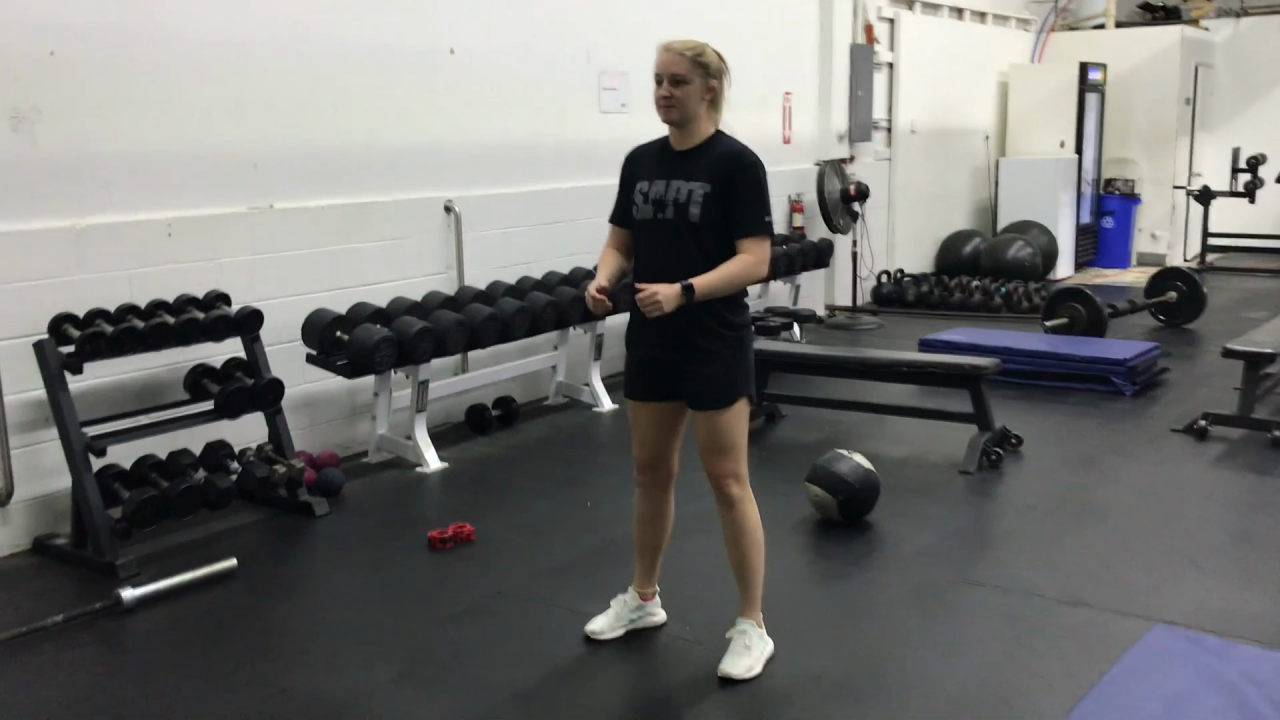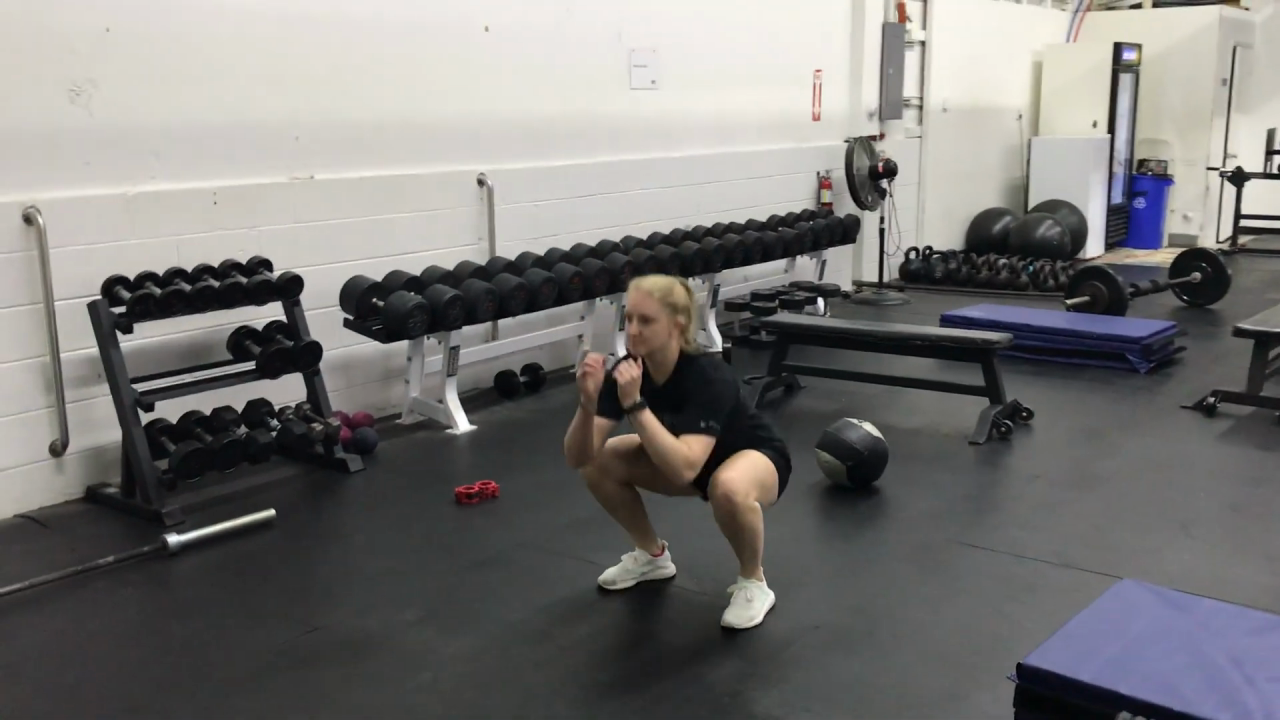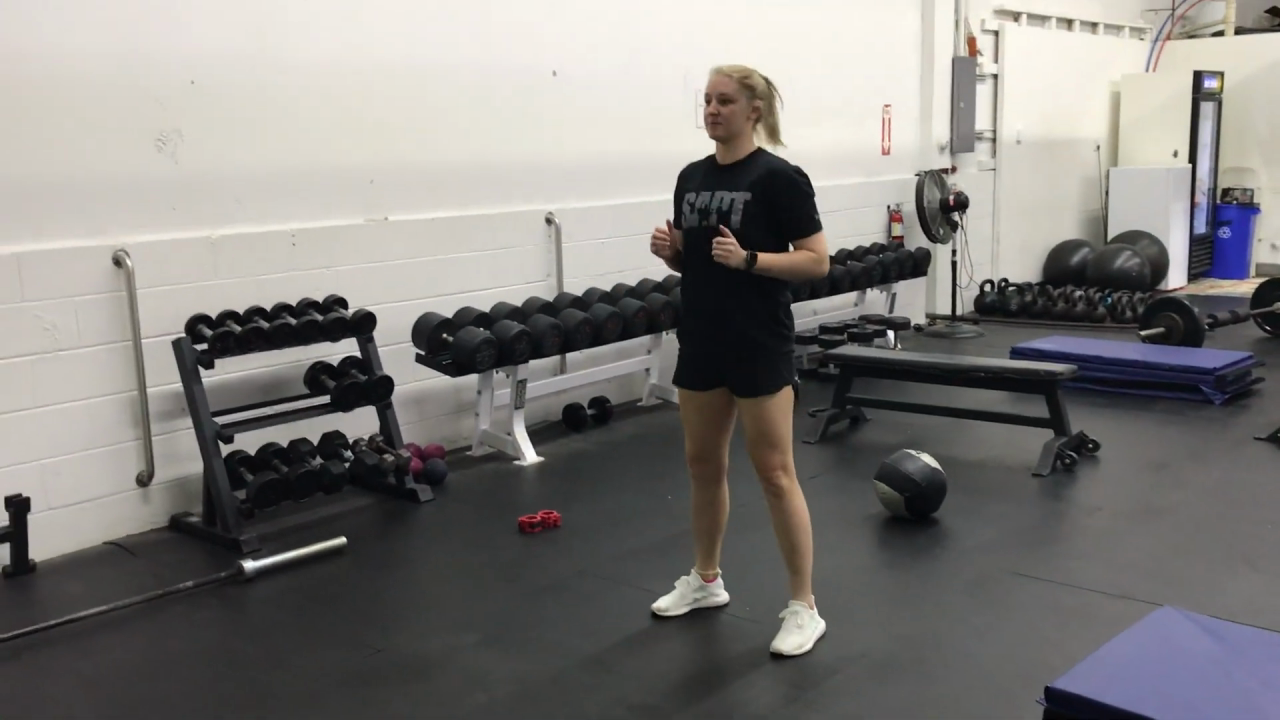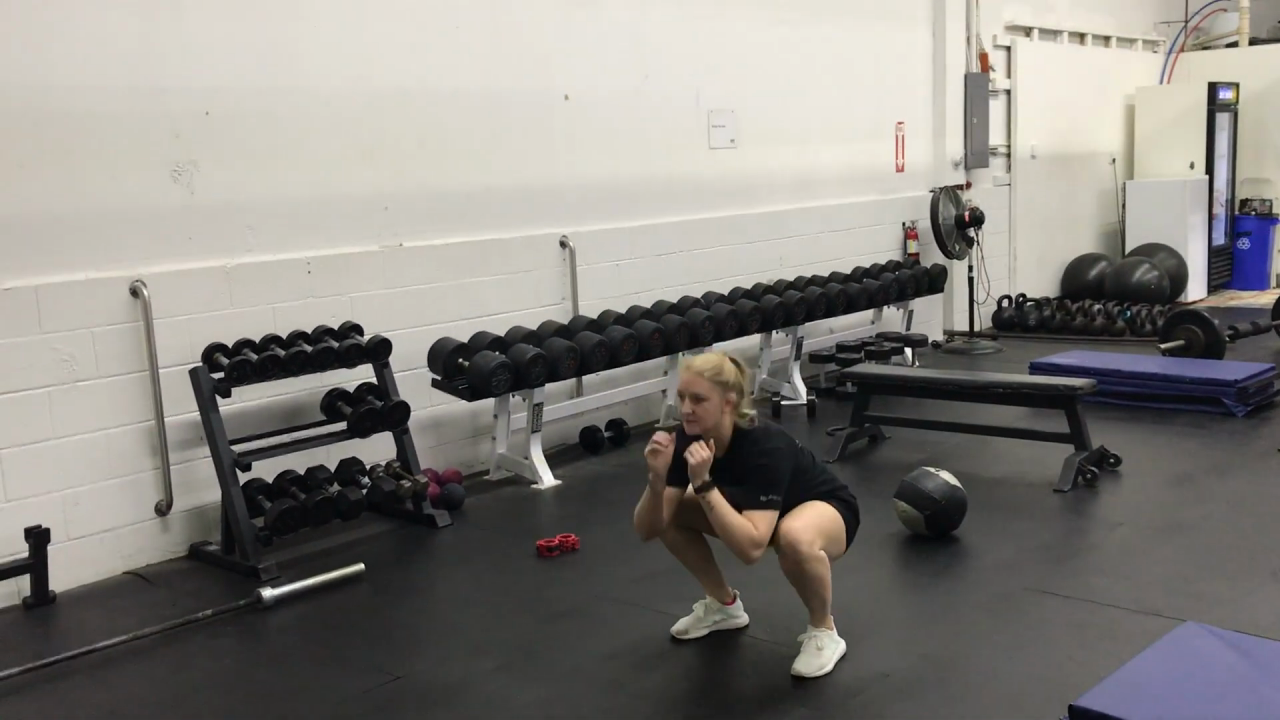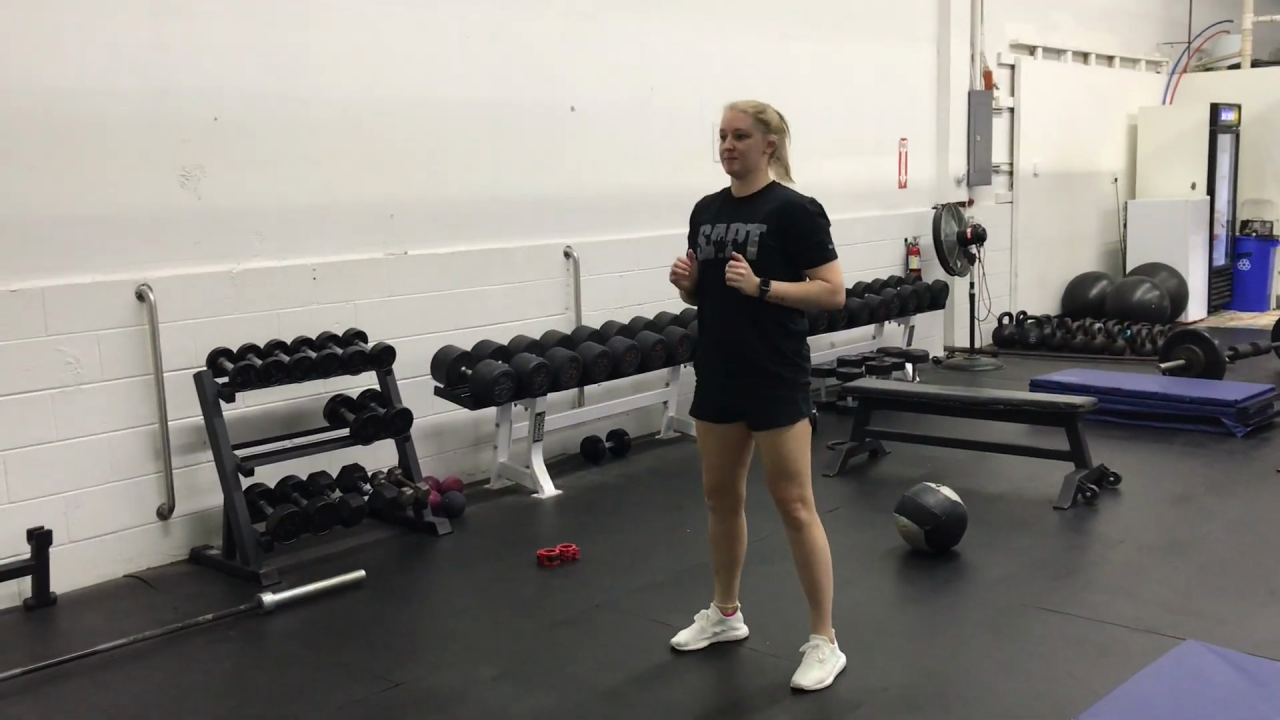
dt=1s
person 1, frame 1
left shoulder: (736, 163)
right shoulder: (639, 162)
left elbow: (755, 261)
right elbow: (620, 243)
left wrist: (683, 291)
right wrist: (602, 281)
left hip: (715, 346)
right hip: (649, 343)
left knee: (726, 480)
right knee: (650, 473)
left ankle: (752, 626)
right ankle: (643, 599)
person 1, frame 2
left shoulder: (709, 377)
right shoulder: (627, 373)
left elbow: (684, 470)
right elbow: (577, 457)
left wrist: (634, 404)
right wrist: (587, 402)
left hip: (756, 454)
left knee: (728, 489)
right knee: (598, 467)
left ankle: (753, 582)
right ankle: (652, 553)
person 1, frame 3
left shoulder: (779, 178)
right shoulder: (692, 176)
left elbow: (817, 261)
left wrist: (747, 259)
right wrist: (668, 248)
left hip: (759, 346)
right hip: (699, 343)
left knee: (773, 473)
right knee: (703, 466)
left ankle: (804, 608)
right ankle: (706, 580)
person 1, frame 4
left shoulder: (765, 446)
right shoulder: (687, 441)
left elbow: (751, 548)
right elbow: (646, 529)
left wrist: (704, 484)
right wrist: (656, 479)
left hip: (825, 506)
left knee: (794, 537)
right knee: (667, 518)
left ankle: (823, 630)
right ankle: (723, 603)
person 1, frame 5
left shoulder: (794, 209)
right shoulder: (707, 209)
left elbow: (833, 292)
left wrist: (761, 286)
right wrist: (684, 280)
left hip: (776, 379)
right hip: (716, 376)
left knee: (793, 505)
right knee: (721, 499)
left ankle: (825, 642)
right ankle: (725, 613)
